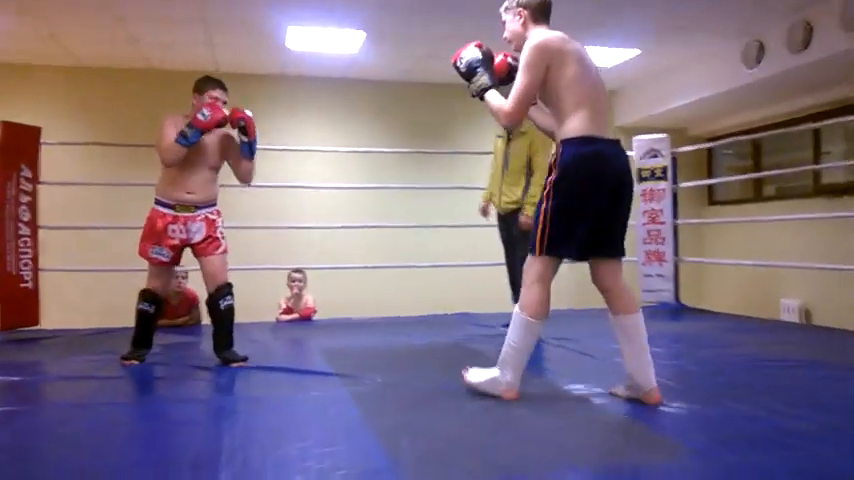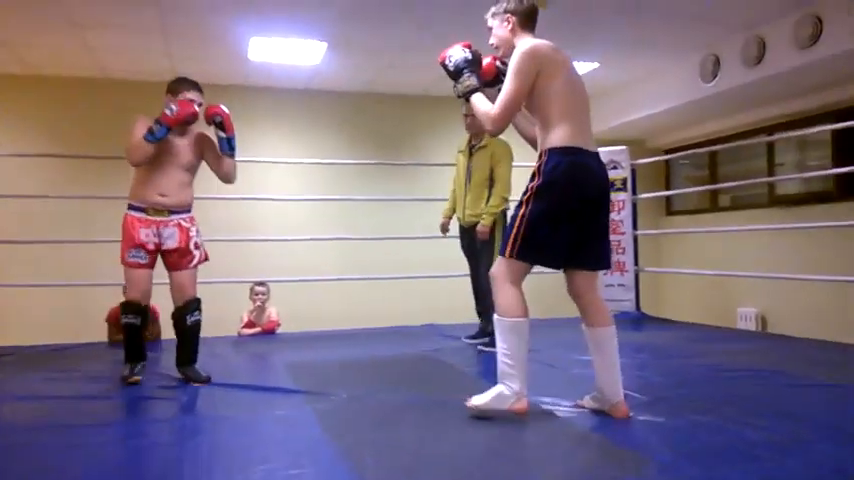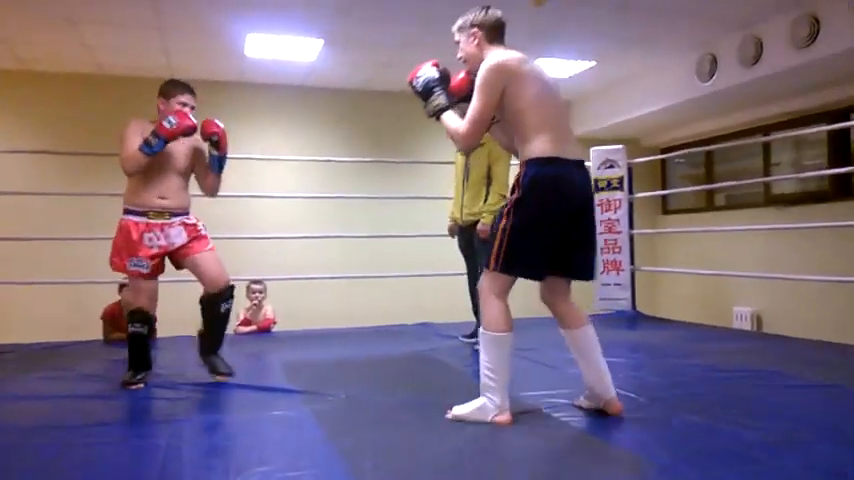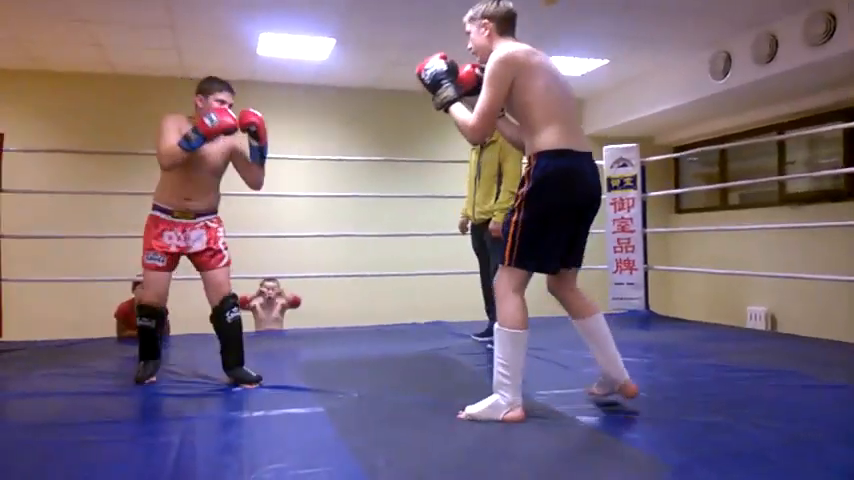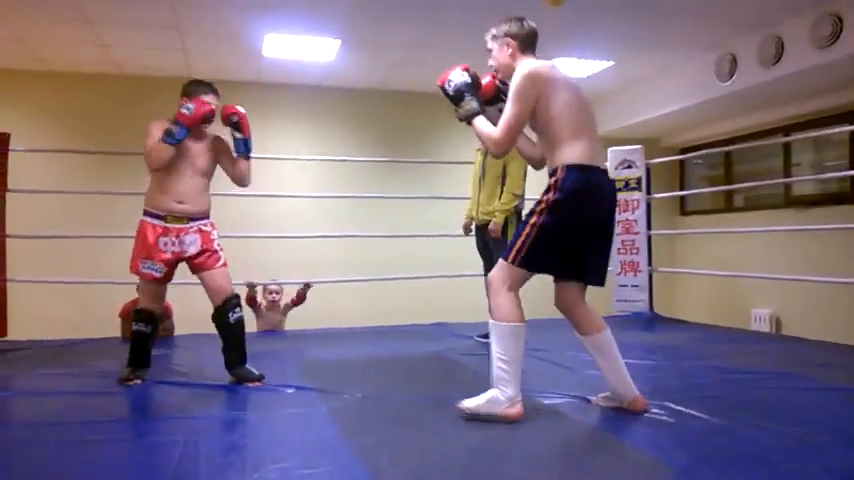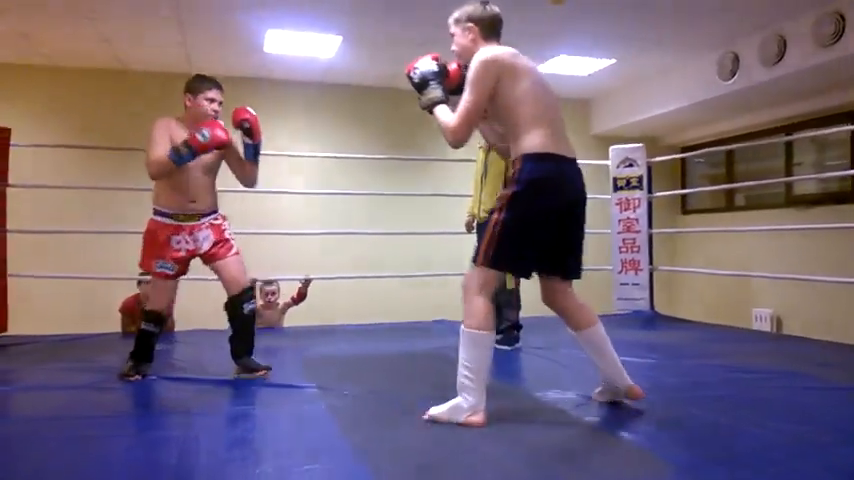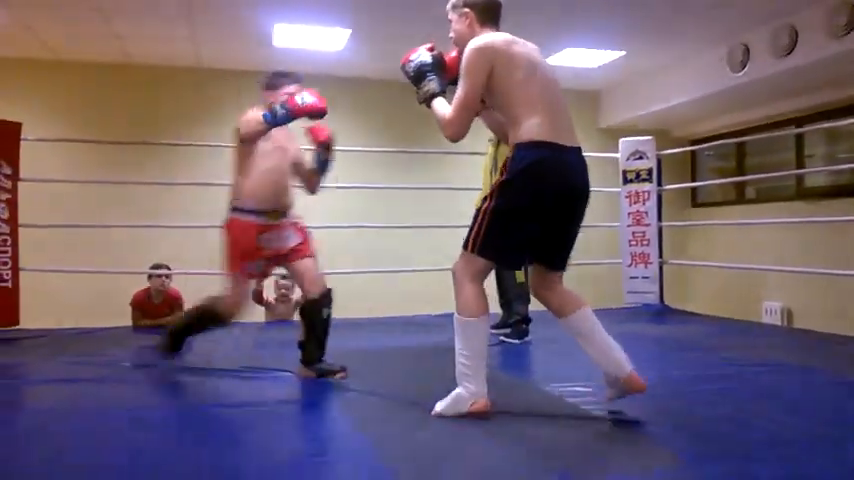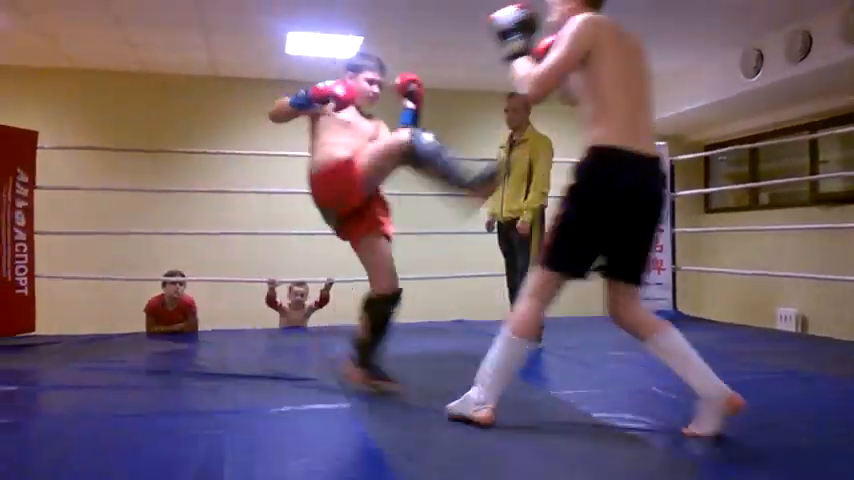
dt=0.3s
person 1, frame 1
left shoulder: (540, 44)
right shoulder: (573, 47)
left elbow: (508, 118)
left wrist: (482, 83)
right wrist: (527, 98)
left hip: (581, 160)
right hip: (613, 160)
left knee: (537, 272)
right knee: (609, 277)
left ankle: (506, 378)
right ankle: (645, 383)
person 1, frame 2
left shoulder: (528, 51)
right shoulder: (553, 57)
left elbow: (495, 123)
left wrist: (469, 85)
right wrist: (499, 90)
left hip: (562, 170)
right hip: (591, 172)
left knee: (505, 274)
right knee: (584, 289)
left ankle: (513, 389)
right ankle: (612, 396)
person 1, frame 3
left shoulder: (495, 66)
right shoulder: (527, 68)
left elbow: (466, 140)
left wrist: (438, 101)
right wrist: (485, 115)
left hip: (543, 181)
right hip: (576, 181)
left knee: (491, 288)
right knee: (557, 295)
left ankle: (495, 403)
right ankle: (603, 392)
person 1, frame 4
left shoulder: (504, 57)
right shoulder: (536, 60)
left elbow: (475, 131)
left wrist: (447, 95)
right wrist: (491, 106)
left hip: (553, 174)
right hip: (583, 173)
left knee: (508, 284)
right knee: (562, 283)
left ankle: (507, 400)
right ankle: (617, 378)
person 1, frame 5
left shoulder: (529, 73)
right shoulder: (554, 79)
left elbow: (498, 145)
left wrist: (470, 107)
right wrist: (497, 112)
left hip: (573, 188)
right hip: (598, 190)
left knee: (501, 281)
right knee: (571, 299)
left ankle: (507, 395)
right ankle: (626, 392)
person 1, frame 6
left shoulder: (486, 60)
right shoulder: (521, 65)
left elbow: (456, 135)
left wrist: (433, 96)
right wrist: (477, 108)
left hip: (537, 178)
right hip: (568, 180)
left knee: (477, 286)
right knee: (559, 293)
left ankle: (471, 403)
right ankle: (619, 381)
person 1, frame 7
left shoulder: (481, 48)
right shoulder: (525, 49)
left elbow: (454, 129)
left wrist: (430, 87)
right wrist: (479, 98)
left hip: (534, 167)
right hip: (572, 169)
left knee: (467, 272)
right knee: (547, 284)
left ankle: (472, 391)
right ankle: (621, 370)
person 1, frame 8
right shoulder: (624, 42)
left elbow: (533, 89)
left wrist: (516, 49)
right wrist: (569, 81)
left hip: (607, 173)
right hip: (647, 178)
left knee: (537, 289)
right knee: (625, 304)
left ankle: (484, 399)
right ankle: (715, 394)
person 2, frame 1
left shoulder: (225, 139)
right shoulder: (172, 124)
left elbow: (245, 177)
right elbow: (168, 158)
left wrist: (247, 138)
right wrist: (195, 127)
left hip: (205, 217)
right hip: (167, 215)
left knee: (220, 284)
right knee: (157, 285)
left ankle: (225, 348)
right ankle: (140, 344)
person 2, frame 2
left shoulder: (201, 140)
right shoulder: (145, 124)
left elbow: (229, 176)
right elbow: (135, 158)
left wrist: (225, 135)
right wrist: (164, 124)
left hip: (180, 223)
right hip: (141, 220)
left knee: (186, 298)
right knee: (136, 296)
left ankle: (187, 363)
right ankle: (134, 359)
person 2, frame 3
left shoulder: (194, 144)
right shoulder: (137, 128)
left elbow: (211, 189)
right elbow: (129, 166)
left wrist: (218, 151)
right wrist: (161, 135)
left hip: (181, 224)
right hip: (139, 225)
left knee: (220, 284)
right knee: (142, 301)
left ankle: (210, 350)
right ankle: (139, 366)
person 2, frame 4
left shoulder: (231, 139)
right shoulder: (173, 123)
left elbow: (255, 183)
right elbow: (166, 162)
left wrist: (258, 143)
right wrist: (201, 132)
left hip: (206, 225)
right hip: (165, 222)
left knee: (223, 297)
right knee: (153, 296)
left ankle: (235, 365)
right ankle: (148, 358)
person 2, frame 5
left shoulder: (215, 143)
right shoulder: (160, 128)
left elbow: (243, 179)
right elbow: (155, 162)
left wrist: (241, 136)
right wrist: (182, 124)
left hip: (199, 229)
right hip: (158, 228)
left knee: (226, 296)
right knee: (150, 302)
left ankle: (237, 365)
right ankle: (137, 364)
person 2, frame 6
left shoulder: (218, 139)
right shoulder: (166, 127)
left elbow: (249, 180)
right elbow: (154, 170)
left wrist: (252, 142)
right wrist: (192, 147)
left hip: (210, 224)
right hip: (170, 226)
left knee: (242, 287)
right knee: (160, 304)
left ankle: (244, 359)
right ankle: (139, 361)
person 2, frame 7
left shoulder: (291, 141)
right shoulder: (254, 119)
left elbow: (311, 186)
right elbow: (247, 132)
left wrist: (323, 156)
right wrist: (288, 110)
left hip: (283, 223)
right hip: (249, 223)
left knee: (318, 291)
right knee: (231, 305)
left ankle: (313, 360)
right ankle: (177, 335)
person 2, frame 8
left shoulder: (374, 124)
right shoulder: (325, 101)
left elbow: (379, 148)
right elbow: (276, 113)
left wrist: (411, 107)
right wrist: (306, 97)
left hip: (361, 200)
right hip: (331, 180)
left knee: (386, 288)
right knee: (410, 142)
left ankle: (364, 363)
right ankle: (469, 179)
person 3, frame 1
left shoulder: (536, 134)
right shoulder: (501, 137)
left elbow: (540, 174)
left wrist: (530, 209)
right wrist: (487, 198)
left hip: (524, 209)
right hip: (504, 210)
left knee: (526, 265)
right knee: (513, 265)
person 3, frame 2
left shoulder: (498, 147)
right shoulder: (462, 152)
left elbow: (501, 189)
left wrist: (487, 219)
right wrist: (448, 214)
left hip: (488, 224)
right hip: (466, 224)
left knee: (490, 278)
right knee: (477, 278)
left ankle: (496, 331)
right ankle: (485, 326)
person 3, frame 3
left shoulder: (495, 145)
right shoulder: (461, 151)
left elbow: (500, 187)
left wrist: (487, 219)
right wrist: (453, 217)
left hip: (487, 223)
right hip: (466, 224)
right knee: (474, 278)
right ankle: (481, 323)
person 3, frame 4
left shoulder: (506, 143)
right shoulder: (476, 148)
left elbow: (510, 184)
left wrist: (498, 216)
right wrist: (466, 214)
left hip: (497, 220)
right hip: (479, 221)
right knee: (487, 276)
right ankle: (494, 324)
person 3, frame 5
left shoulder: (510, 146)
right shoulder: (482, 151)
left elbow: (514, 187)
left wrist: (499, 218)
right wrist: (470, 216)
left hip: (504, 220)
right hip: (483, 222)
person 3, frame 6
left shoulder: (509, 145)
right shoulder: (484, 149)
right wrist: (472, 213)
right hip: (484, 220)
left knee: (506, 274)
left ankle: (511, 328)
right ankle: (500, 323)
person 3, frame 7
right shoulder: (494, 143)
right wrist: (481, 205)
left knee: (515, 267)
right knee: (501, 268)
left ankle: (520, 321)
right ankle: (508, 316)
person 3, frame 8
left shoulder: (539, 143)
right shoulder: (505, 147)
left elbow: (540, 186)
left wrist: (526, 217)
right wrist: (492, 212)
left hip: (526, 221)
right hip: (505, 221)
left knee: (527, 275)
right knee: (512, 275)
